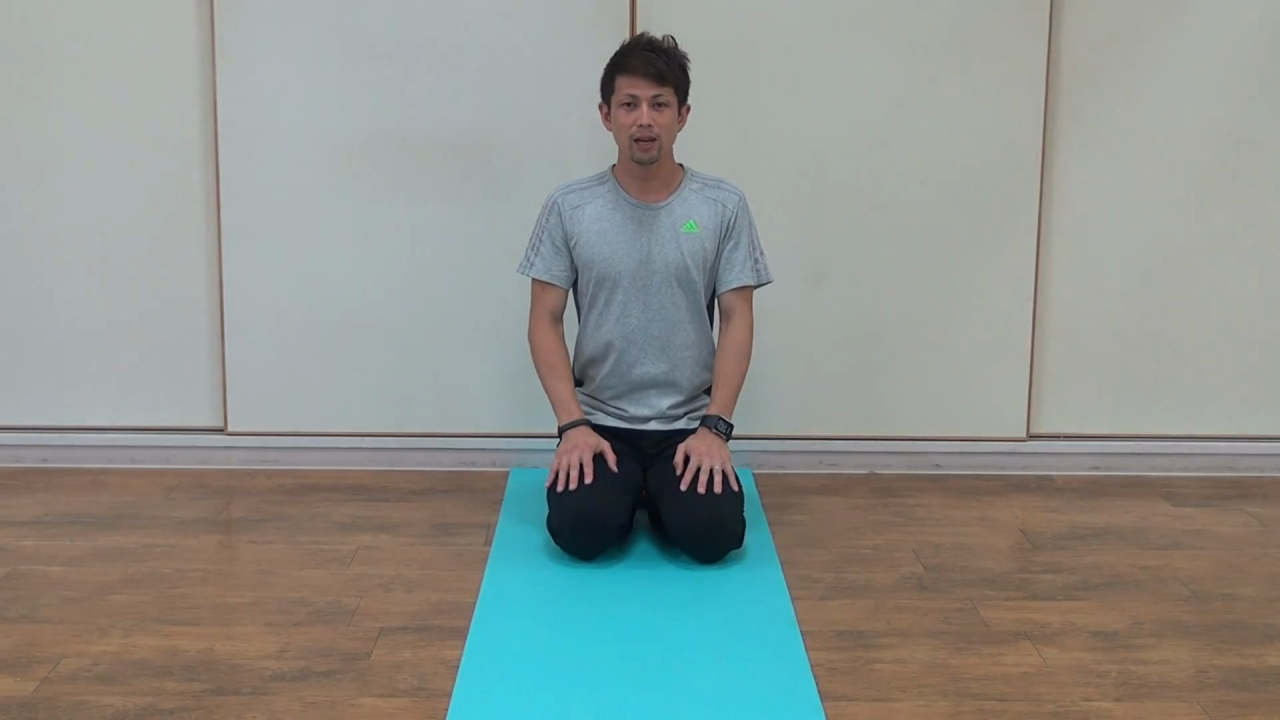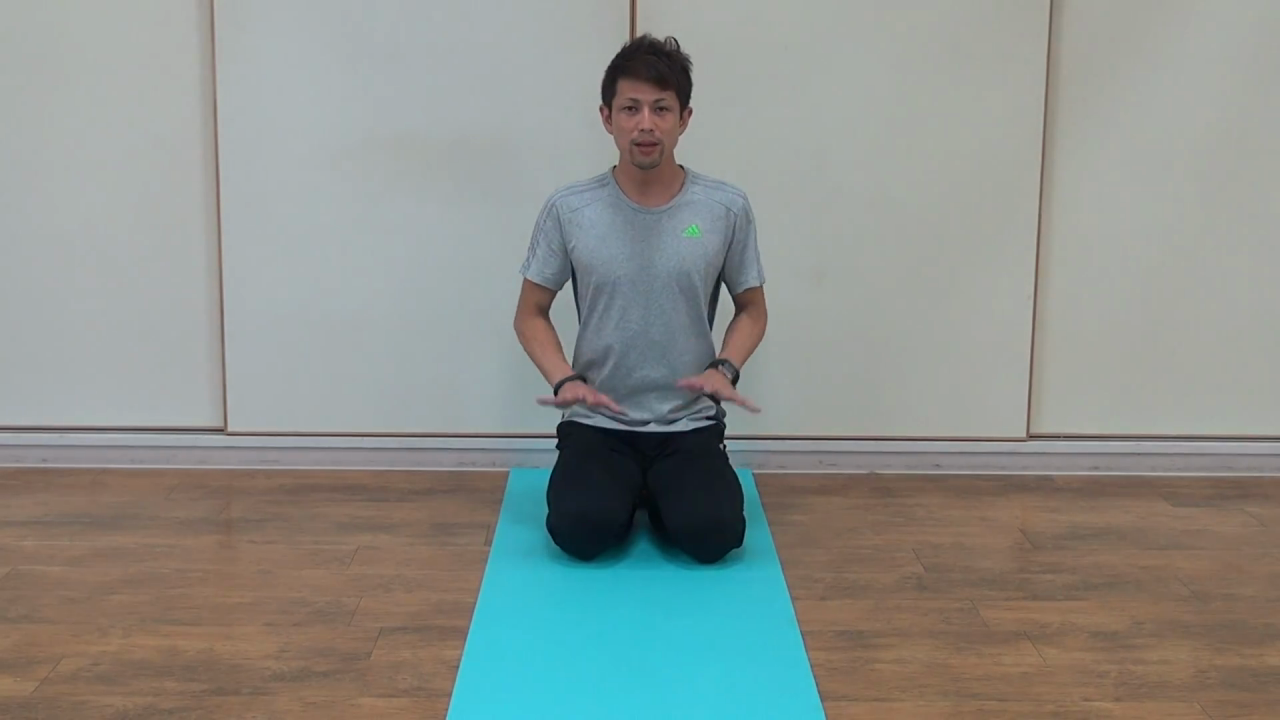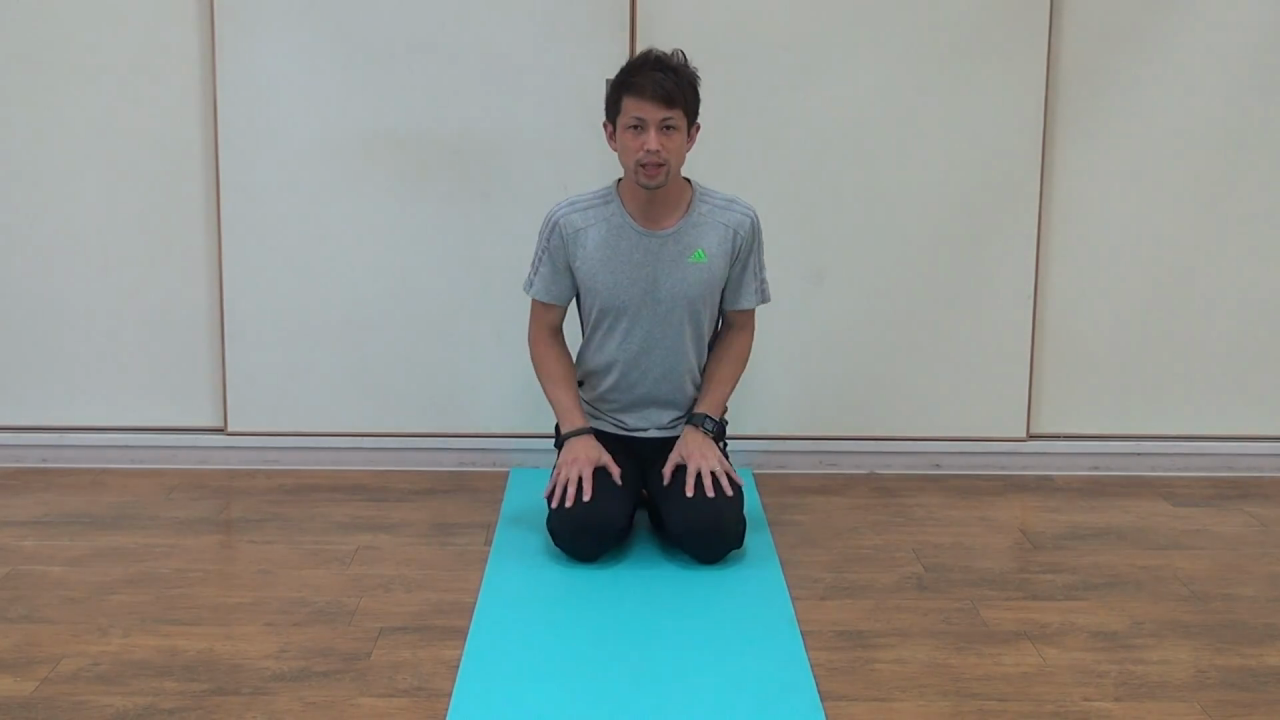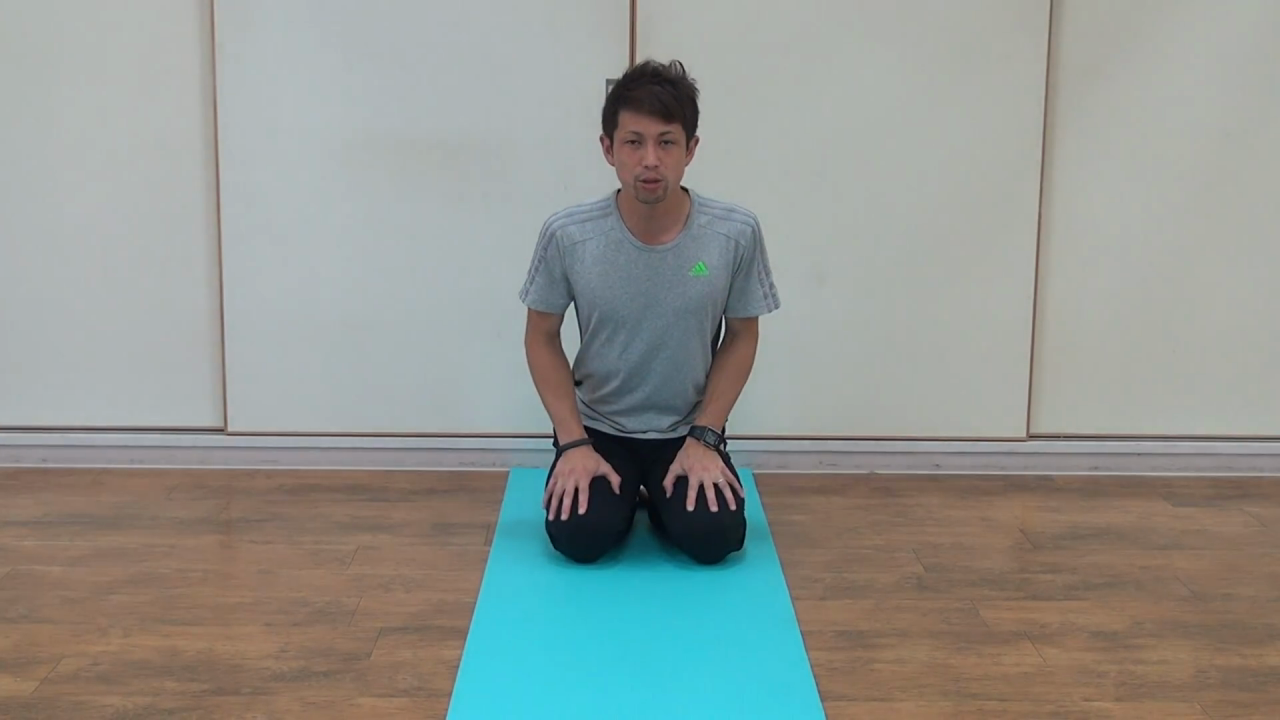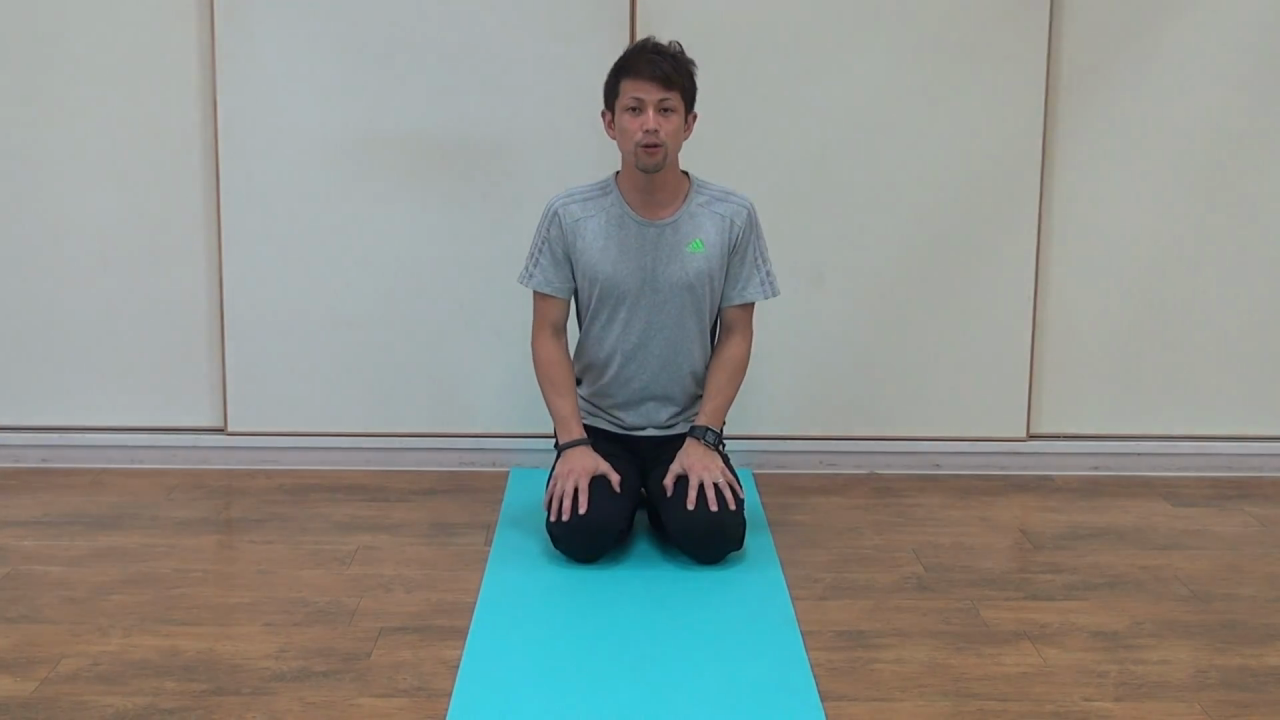
dt=0.5s
person 1, frame 1
left shoulder: (723, 206)
right shoulder: (568, 207)
left elbow: (736, 321)
right elbow: (545, 322)
left wrist: (715, 425)
right wrist: (573, 424)
left hip: (689, 421)
right hip: (599, 419)
left knee: (711, 533)
right knee: (581, 530)
left ankle: (659, 495)
right ankle: (627, 492)
person 1, frame 2
left shoulder: (726, 208)
right shoulder: (567, 209)
left elbow: (752, 307)
right elbow: (530, 312)
left wrist: (724, 368)
right wrist: (564, 379)
left hip: (690, 421)
right hip: (598, 421)
left knee: (712, 534)
right knee: (581, 531)
left ankle: (659, 493)
right ankle: (625, 492)
person 1, frame 3
left shoulder: (735, 224)
right shoulder: (569, 224)
left elbow: (738, 327)
right elbow: (545, 331)
left wrist: (705, 424)
right wrist: (575, 431)
left hip: (688, 429)
right hip: (602, 428)
left knee: (712, 536)
right knee: (581, 533)
left ankle: (659, 496)
right ankle: (626, 495)
person 1, frame 4
left shoulder: (737, 233)
right shoulder: (566, 235)
left elbow: (741, 337)
right elbow: (541, 338)
left wrist: (704, 437)
right wrist: (572, 442)
left hip: (688, 429)
right hip: (599, 427)
left knee: (714, 538)
right knee: (578, 536)
left ankle: (659, 499)
right ankle: (624, 497)
person 1, frame 5
left shoulder: (732, 218)
right shoulder: (568, 216)
left elbow: (735, 334)
right elbow: (548, 333)
left wrist: (703, 437)
right wrist: (573, 441)
left hip: (687, 427)
right hip: (599, 425)
left knee: (711, 536)
right knee: (582, 534)
left ankle: (658, 495)
right ankle: (625, 495)
